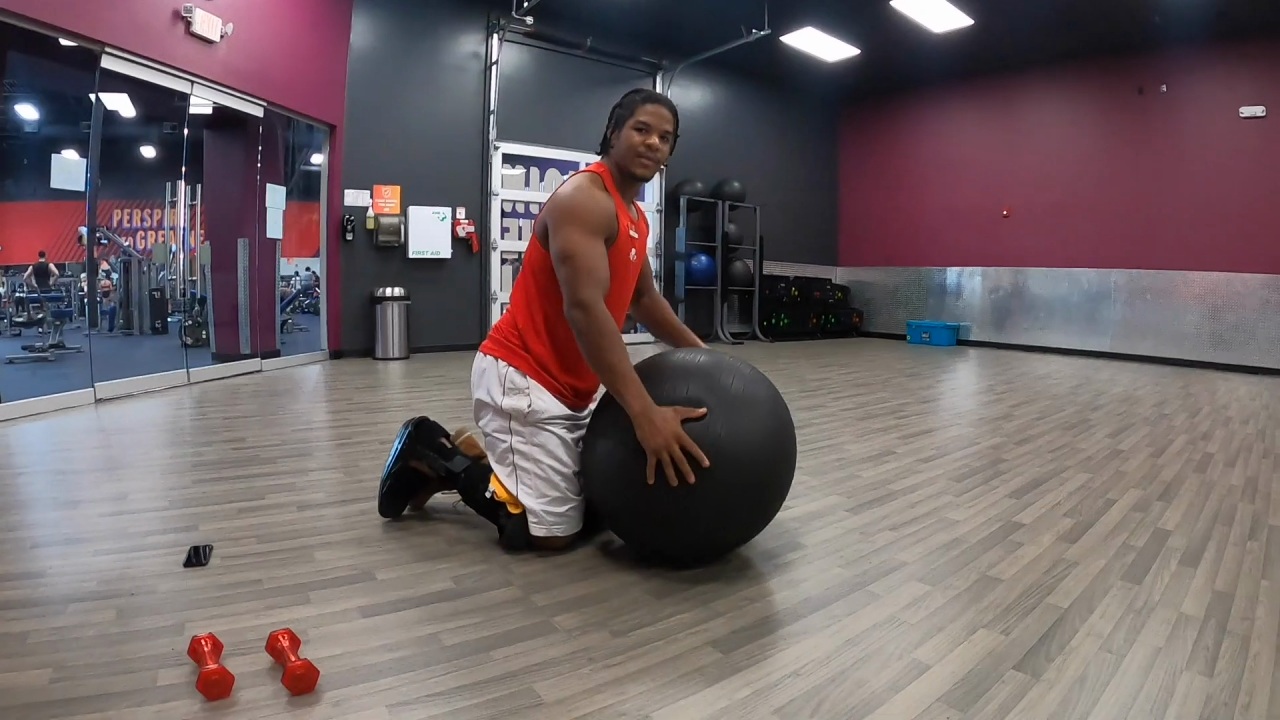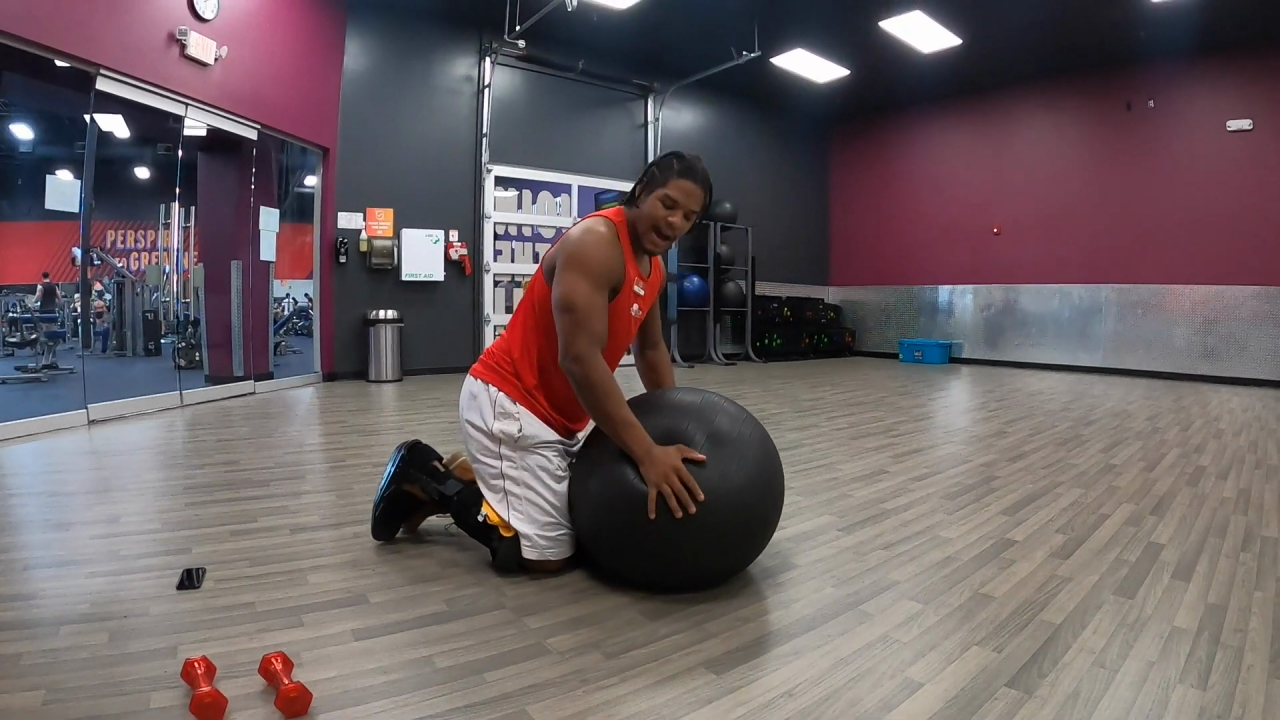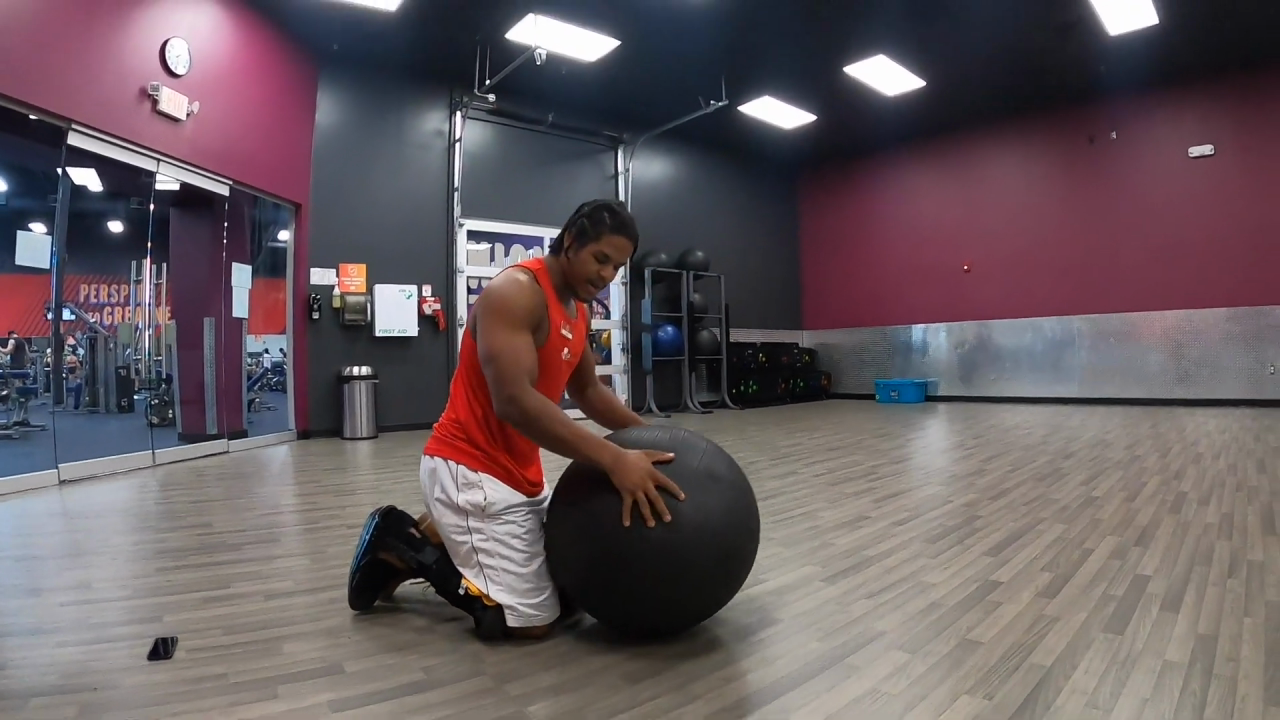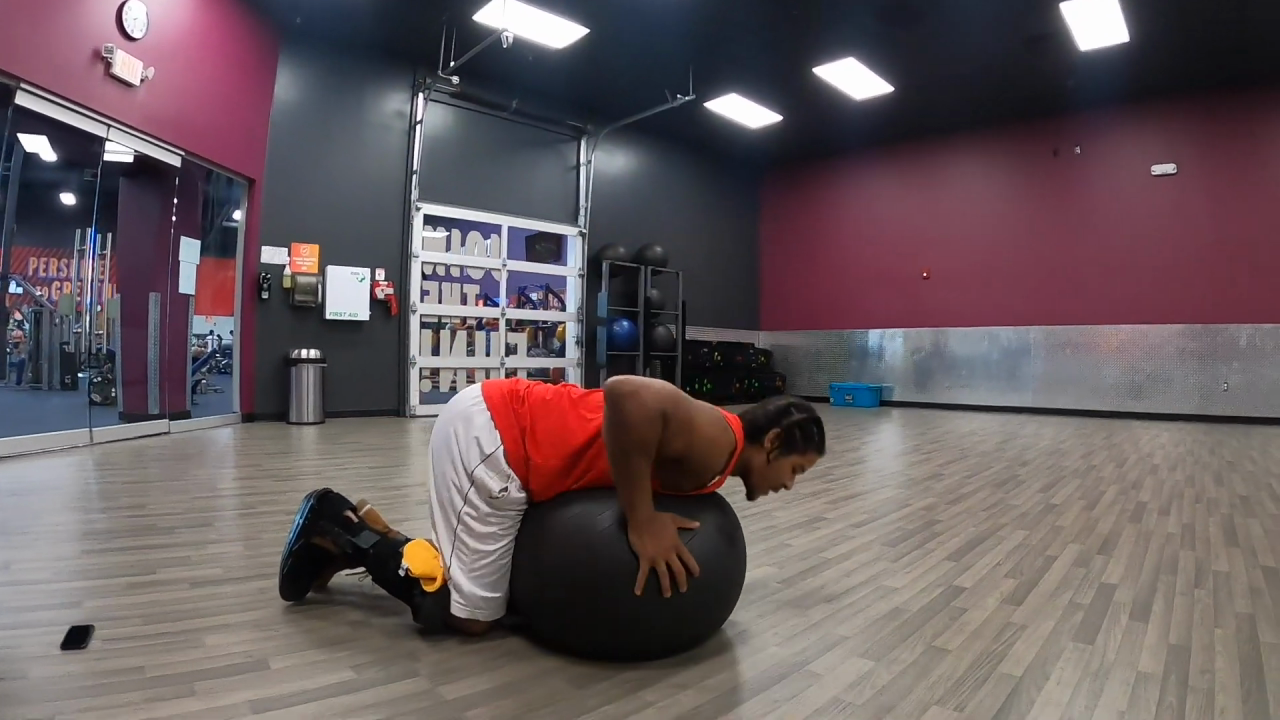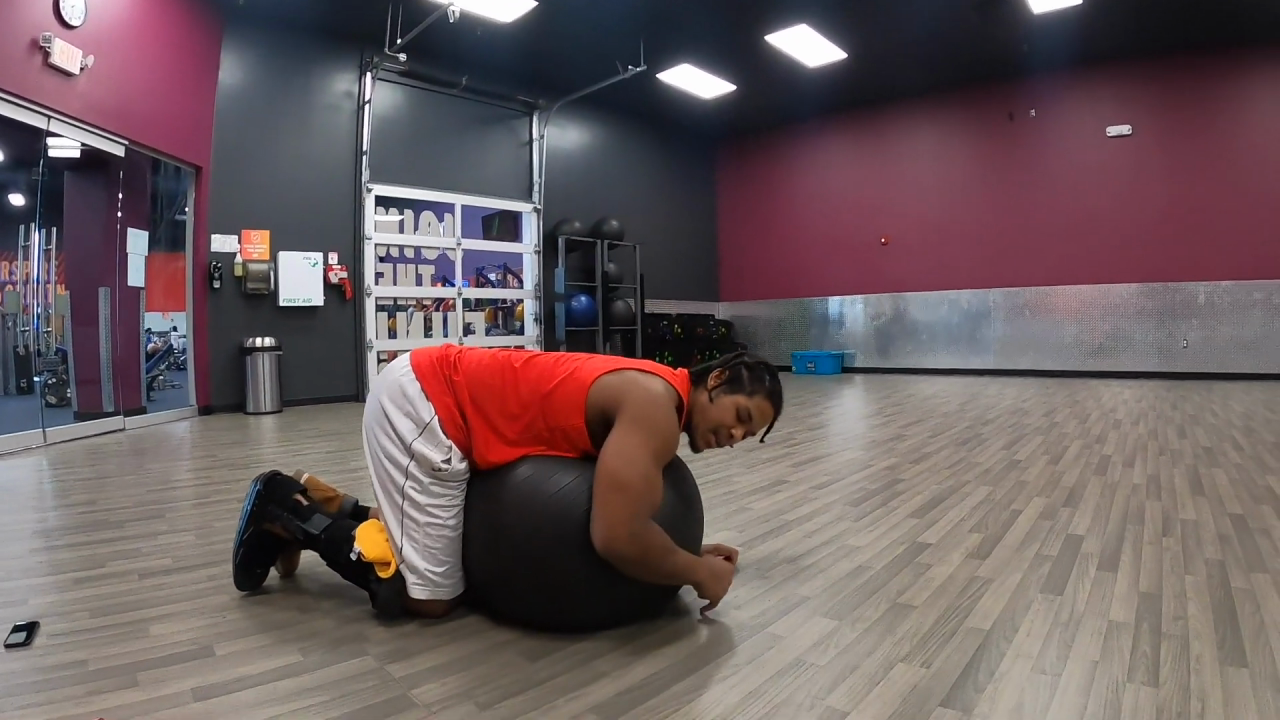
dt=1s
person 1, frame 1
left shoulder: (635, 216)
right shoulder: (585, 198)
left elbow: (643, 297)
right elbow: (583, 308)
left wrist: (696, 350)
right wrist: (645, 413)
left hip: (569, 385)
right hip: (522, 376)
right knee: (555, 531)
left ankle: (469, 456)
right ankle: (437, 456)
person 1, frame 2
left shoulder: (653, 268)
right shoulder: (594, 242)
left elbow: (651, 349)
right elbow: (579, 359)
right wrist: (647, 453)
left hip: (558, 412)
right hip: (510, 401)
right knee: (545, 554)
left ankle: (464, 477)
right ankle: (429, 480)
person 1, frame 3
left shoulder: (577, 308)
right shoulder: (515, 291)
left elbow: (587, 391)
right elbow: (514, 401)
right wrist: (614, 459)
left hip: (519, 474)
right hip: (471, 470)
right knee: (534, 618)
left ankle: (437, 539)
right ankle: (406, 548)
person 1, frame 4
left shoulder: (701, 440)
right shoulder: (715, 441)
right elbow: (626, 394)
right wrist: (644, 522)
left hip: (491, 421)
right hip: (487, 431)
right knee: (470, 614)
left ankle: (363, 531)
right ankle: (341, 532)
person 1, frame 5
left shoulder: (651, 401)
right shoulder: (655, 405)
left elbow: (622, 510)
right elbow: (617, 537)
left wrist: (688, 552)
right wrist: (699, 574)
left hip: (429, 393)
right hip: (421, 402)
left knee: (460, 551)
right knee: (429, 596)
left ankle: (325, 505)
right ankle: (286, 510)
